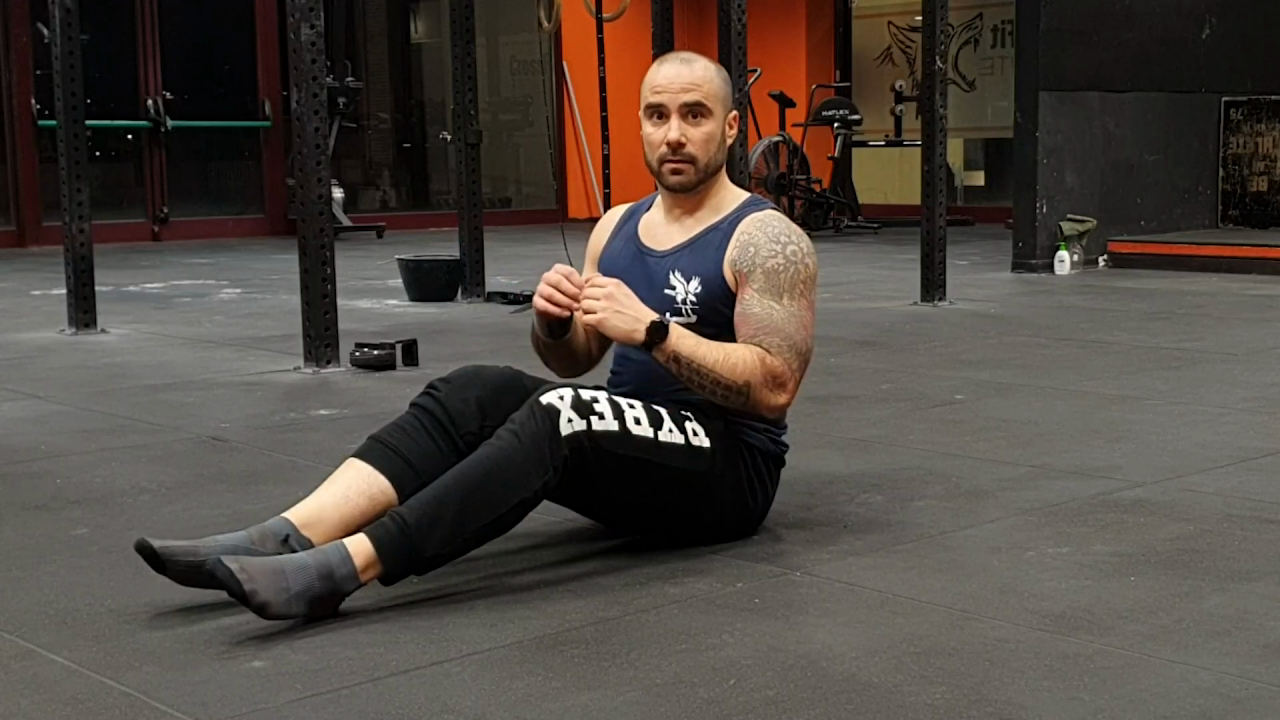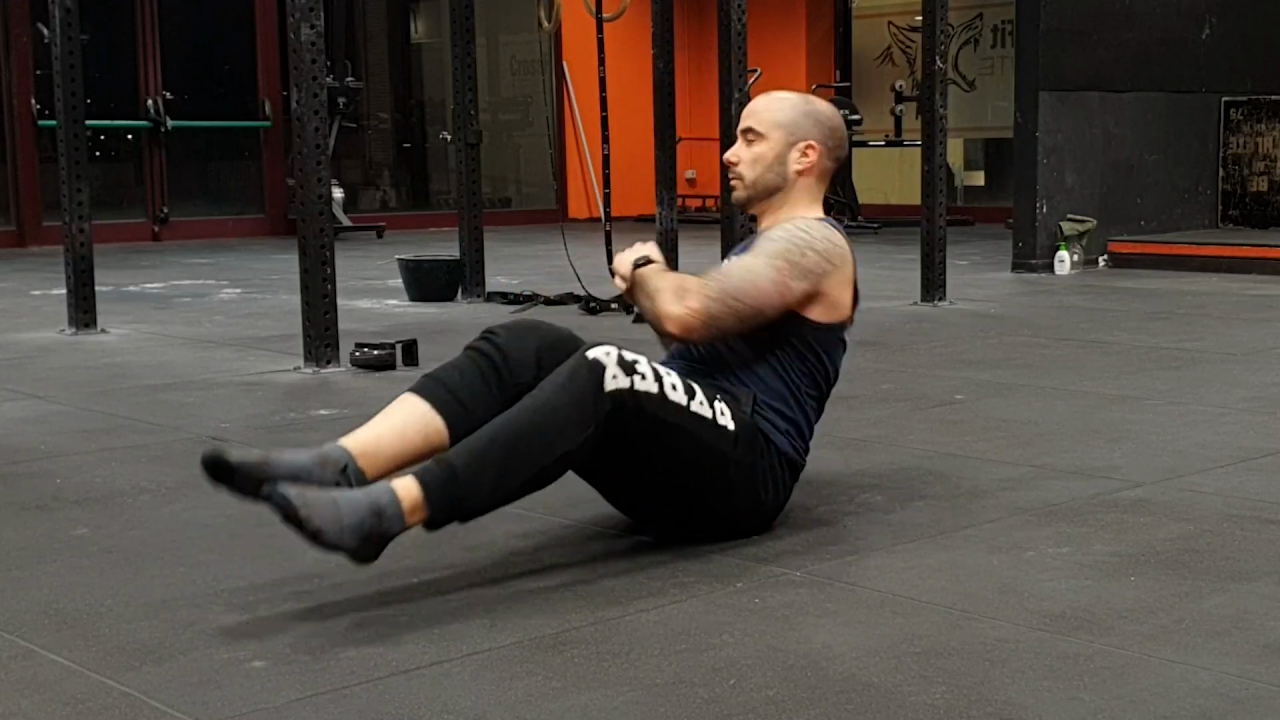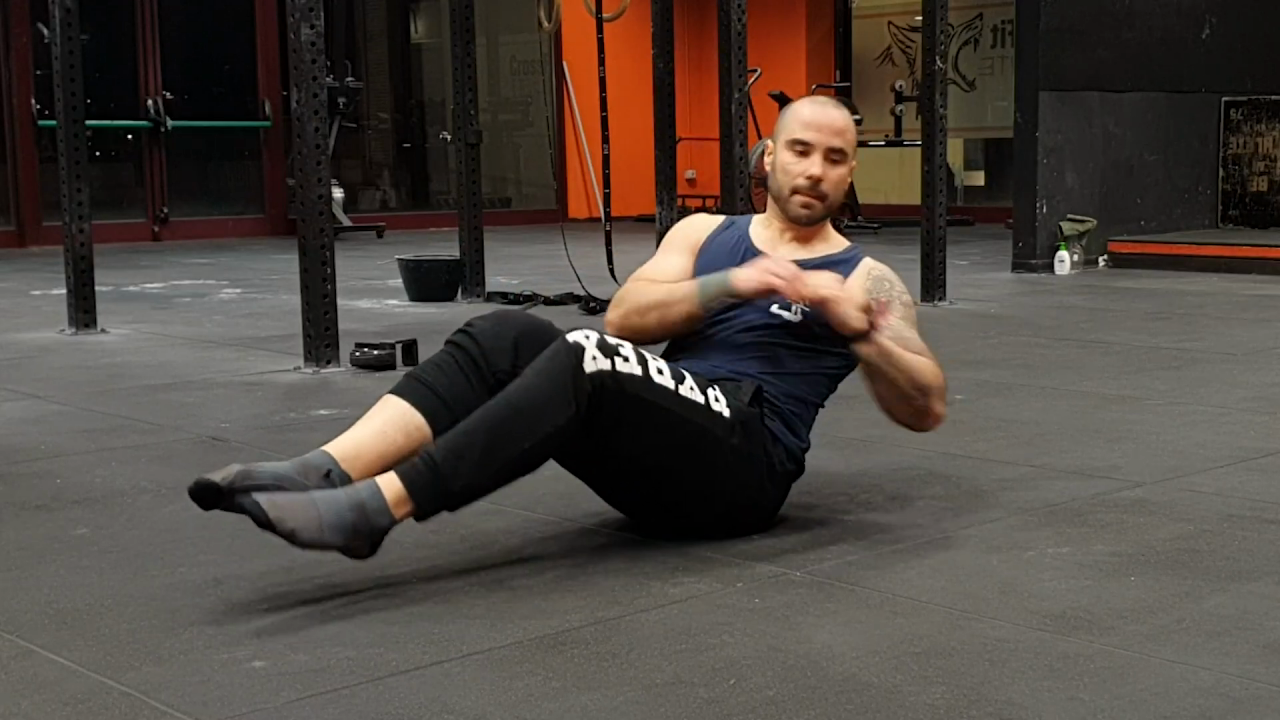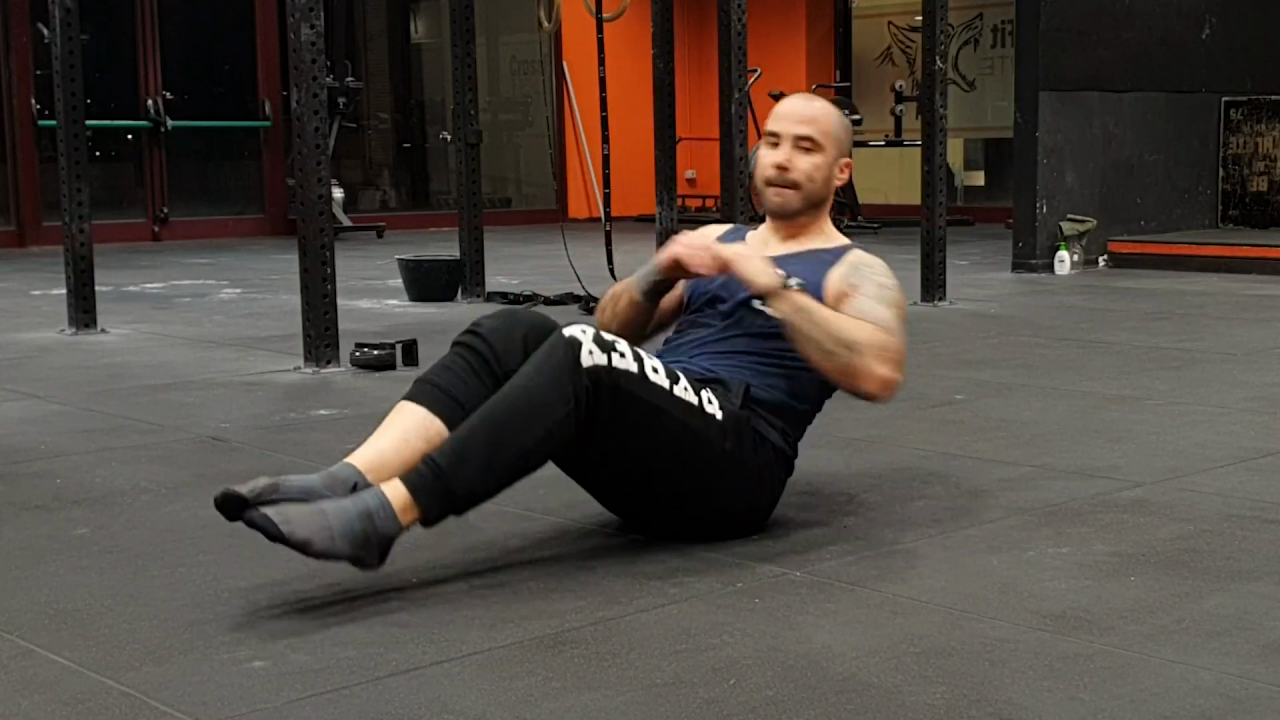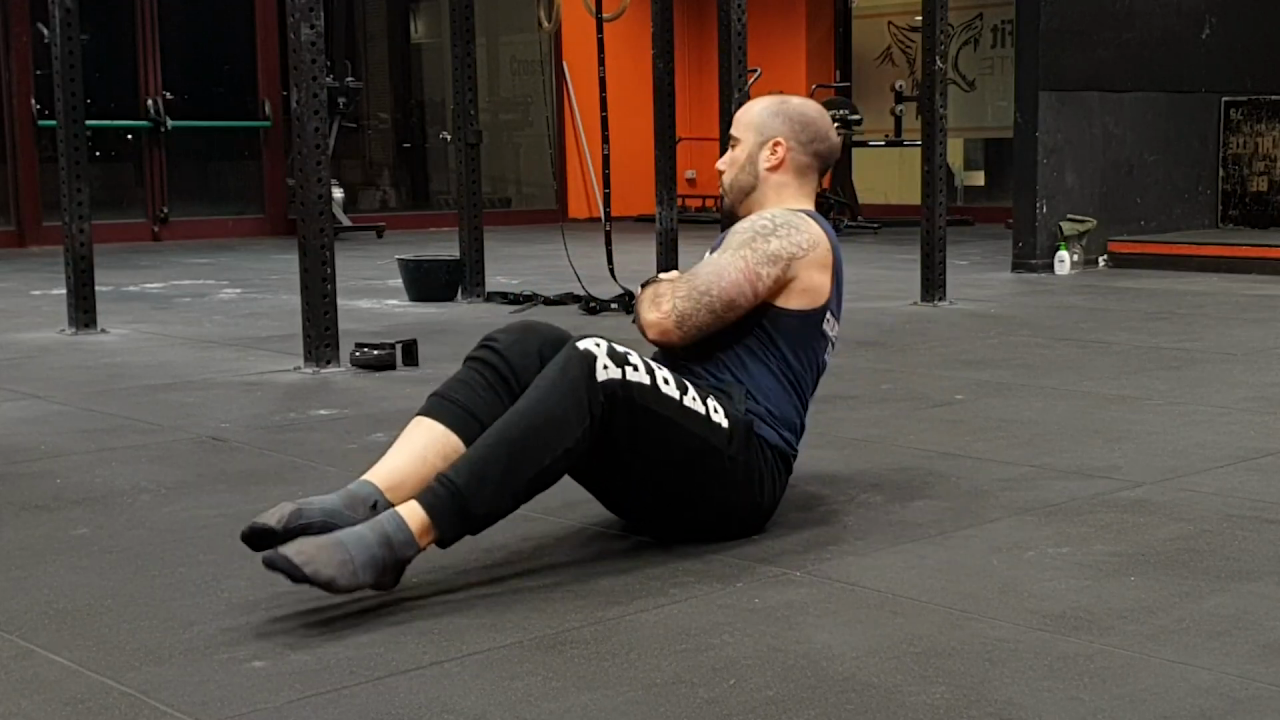
dt=1s
person 1, frame 1
left shoulder: (766, 240)
right shoulder: (618, 227)
left elbow: (774, 389)
right elbow: (571, 363)
left wrist: (649, 329)
right wrist: (552, 318)
left hip: (726, 472)
right hip: (627, 449)
left knee: (562, 416)
right knee: (478, 393)
left ankle: (343, 568)
right ankle: (285, 539)
person 1, frame 2
left shoulder: (812, 244)
right shoulder: (766, 245)
left elbow: (685, 313)
left wrist: (647, 270)
right wrist: (647, 285)
left hip: (740, 471)
right hip: (664, 444)
left knee: (606, 370)
right knee: (527, 345)
left ankle: (384, 511)
right ankle: (336, 468)
person 1, frame 3
left shoulder: (866, 279)
right shoulder: (704, 233)
left elbow: (925, 407)
right elbow: (625, 317)
left wrist: (860, 327)
right wrist: (735, 284)
left hip: (739, 463)
right hip: (650, 447)
left knee: (585, 357)
right knee: (506, 337)
left ankle: (374, 508)
right ankle: (323, 473)
person 1, frame 4
left shoulder: (857, 274)
right shoulder: (721, 240)
left elbow: (876, 375)
right elbow: (613, 325)
left wrist: (769, 283)
right wrist: (664, 270)
left hip: (733, 466)
right hip: (649, 449)
left knee: (583, 355)
right knee: (512, 335)
left ankle: (381, 517)
right ankle: (345, 483)
person 1, frame 5
left shoulder: (782, 232)
right shoulder: (772, 240)
left elbow: (666, 321)
left wrist: (659, 288)
right wrist: (671, 295)
left hip: (733, 469)
right hip: (663, 450)
left knee: (594, 365)
right knee: (528, 346)
left ankle: (396, 536)
right ankle: (364, 503)
